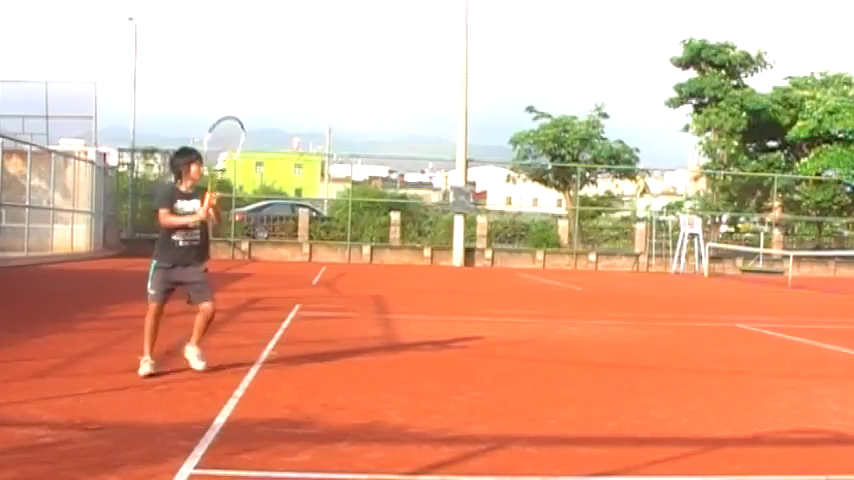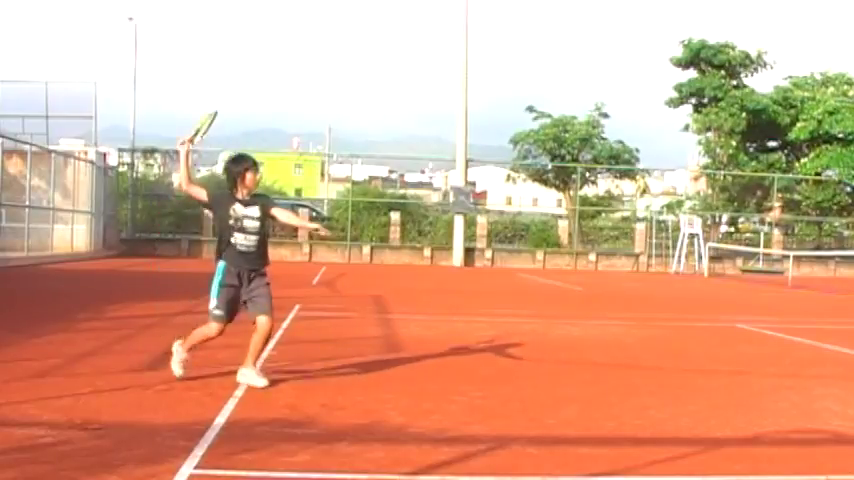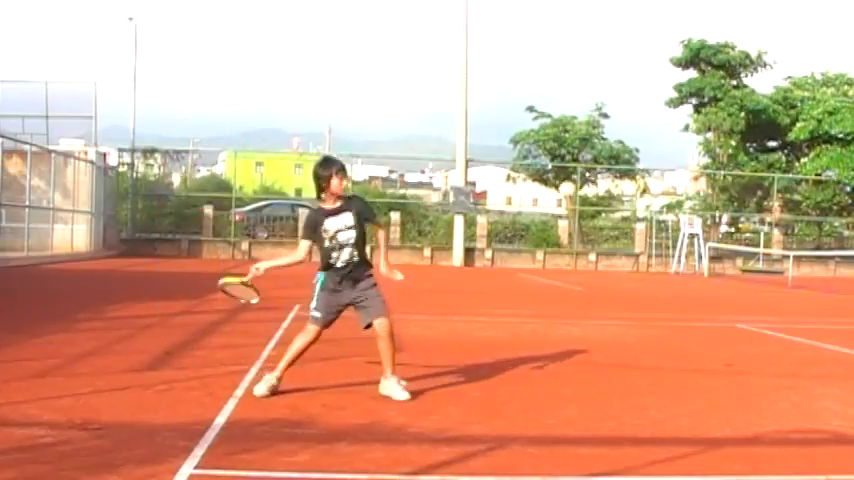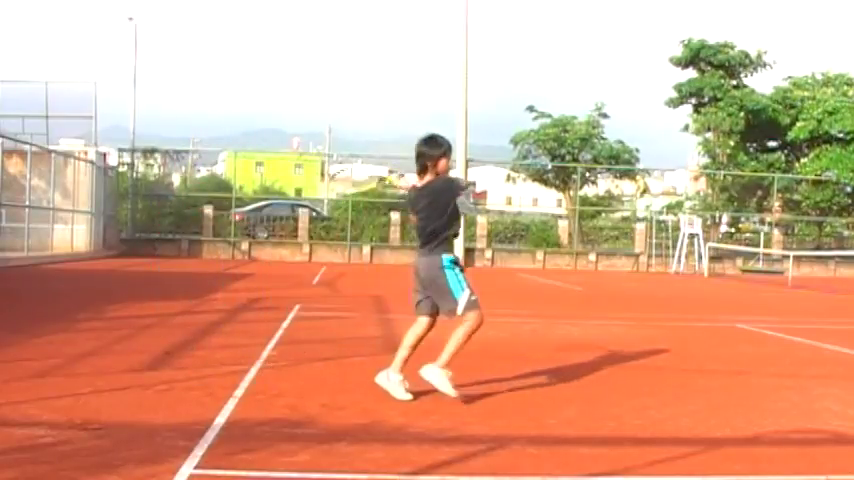
dt=0.4s
person 1, frame 1
left shoulder: (202, 194)
right shoulder: (167, 193)
left elbow: (215, 219)
right elbow: (164, 220)
left wrist: (212, 207)
right wrist: (194, 218)
left hip: (194, 264)
right hip: (165, 262)
left knee: (208, 308)
right knee: (154, 308)
left ankle: (193, 346)
right ankle: (147, 358)
person 1, frame 2
left shoulder: (262, 201)
right shoulder: (222, 199)
left elbow: (283, 215)
right elbow: (186, 186)
left wrist: (311, 225)
right wrist: (184, 155)
left hip: (256, 274)
right hip: (228, 272)
left knee: (265, 324)
right knee: (216, 328)
left ankle: (248, 368)
right ankle: (183, 347)
person 1, frame 3
left shoulder: (356, 204)
right shoulder: (315, 217)
left elbow: (380, 230)
right elbow: (301, 255)
left wrist: (384, 263)
right wrist: (268, 264)
left hip: (361, 279)
right hip: (331, 282)
left knee: (384, 327)
right knee: (311, 332)
left ankle: (389, 380)
right ankle: (274, 377)
person 1, frame 4
left shoulder: (413, 193)
right shoulder: (444, 186)
right elbow: (459, 186)
left hip: (425, 261)
right hip: (442, 261)
left knee: (425, 320)
right knee: (473, 317)
left ankle: (393, 373)
right ankle: (438, 368)
